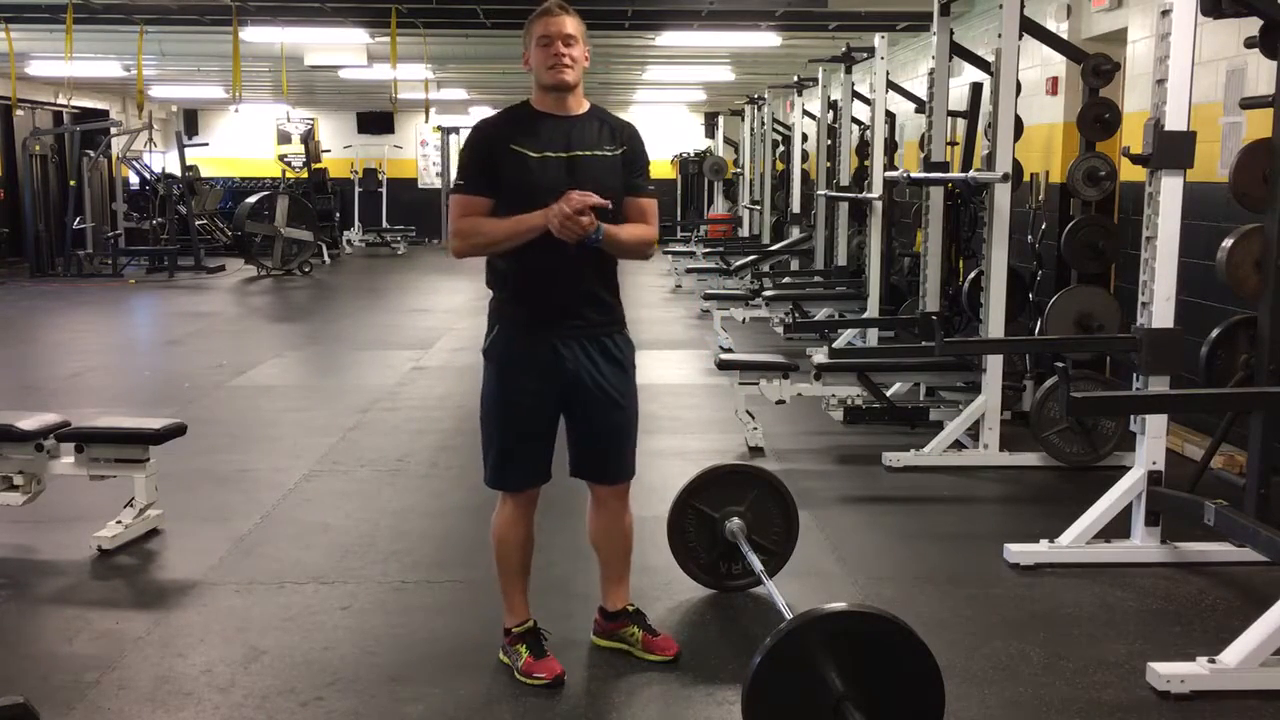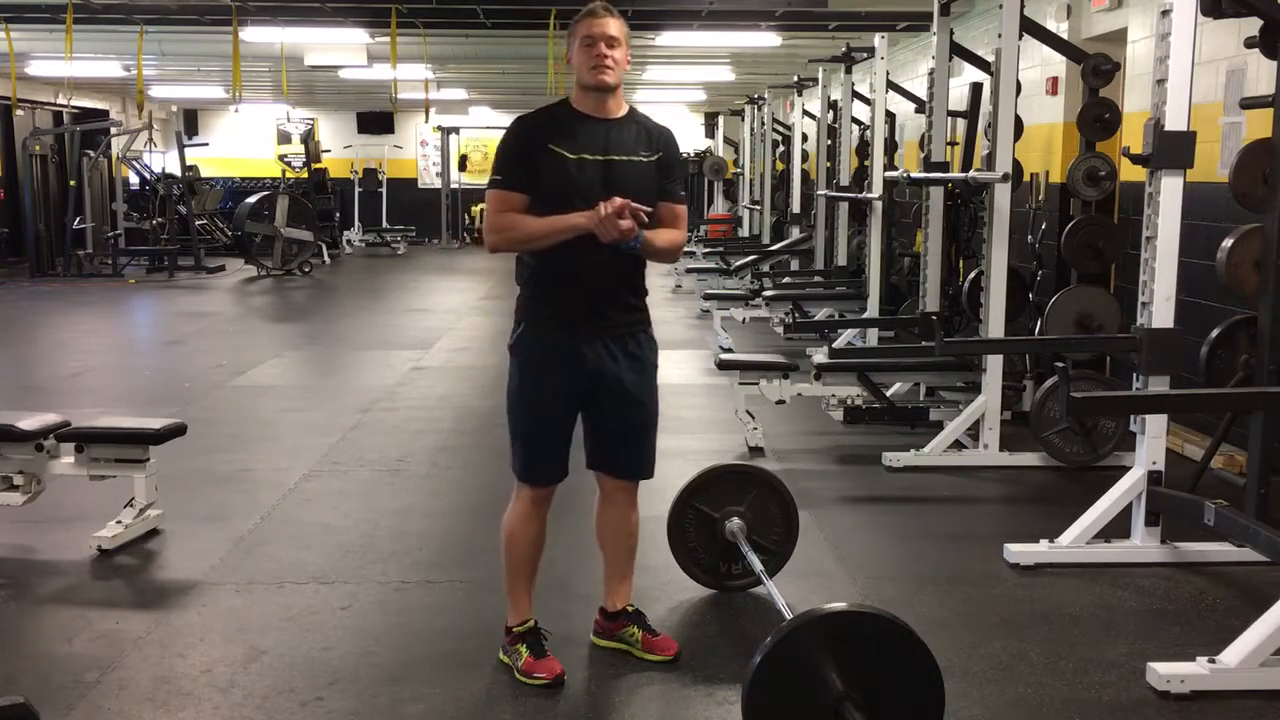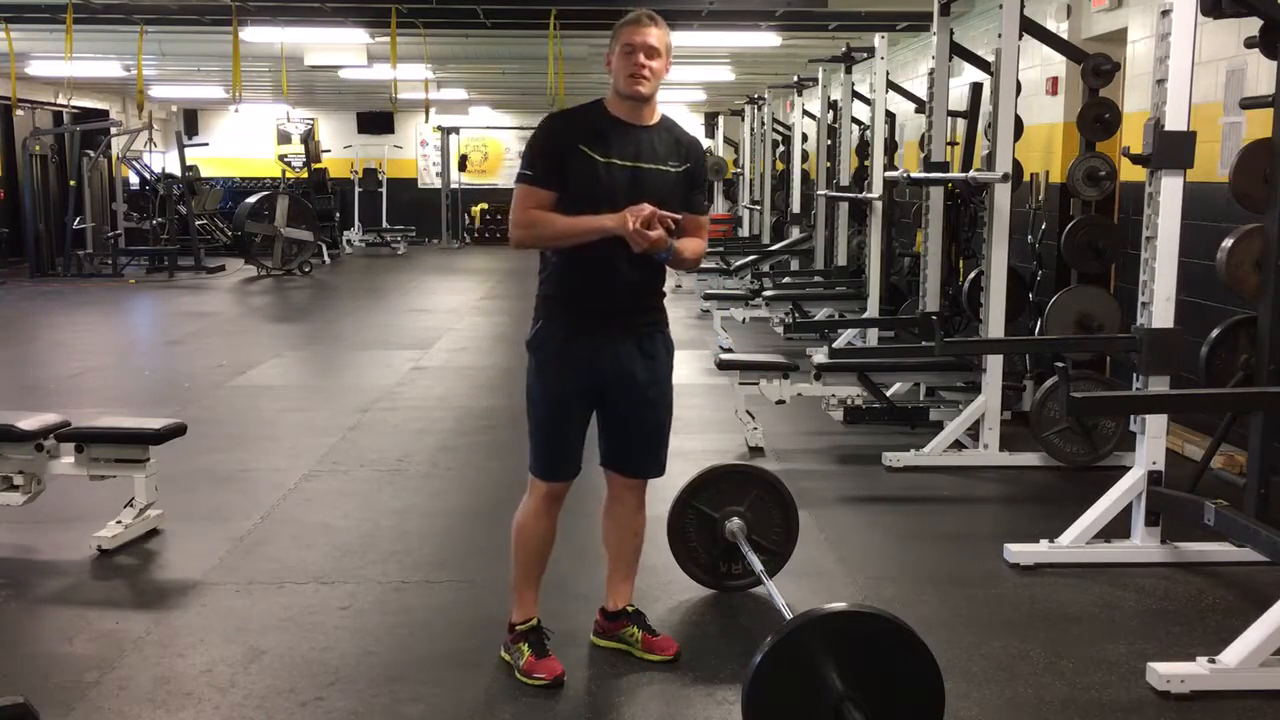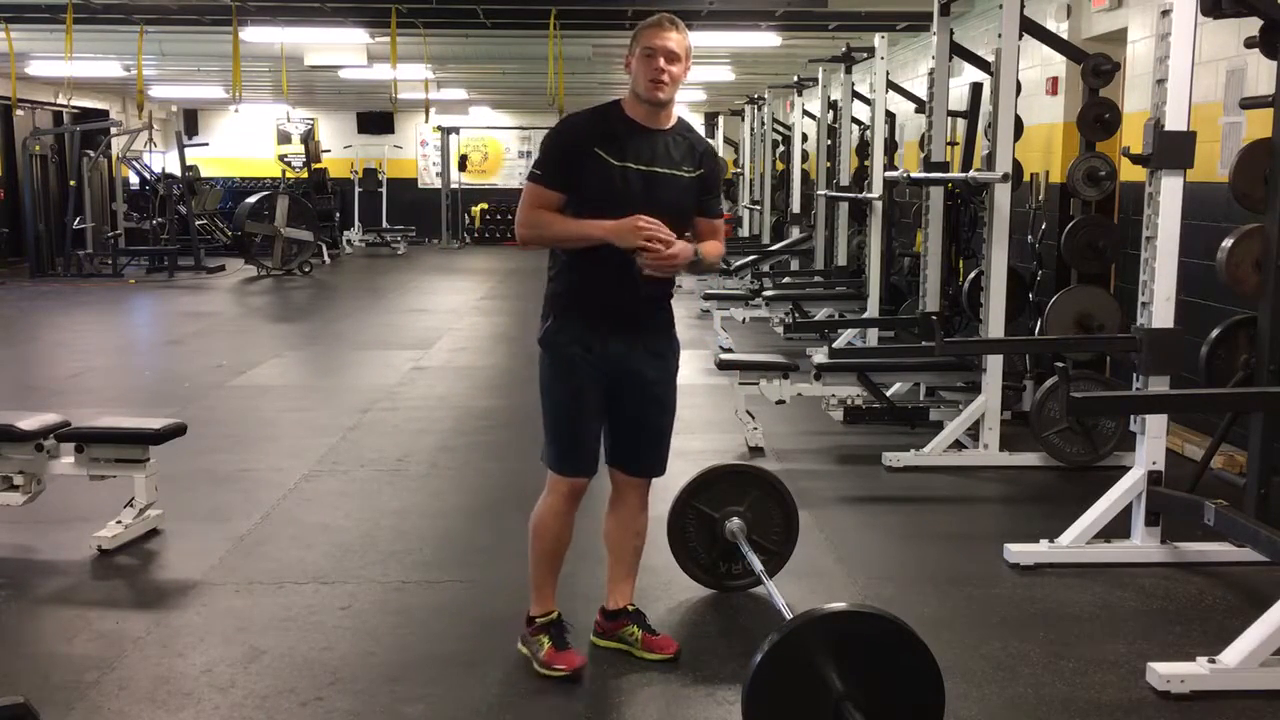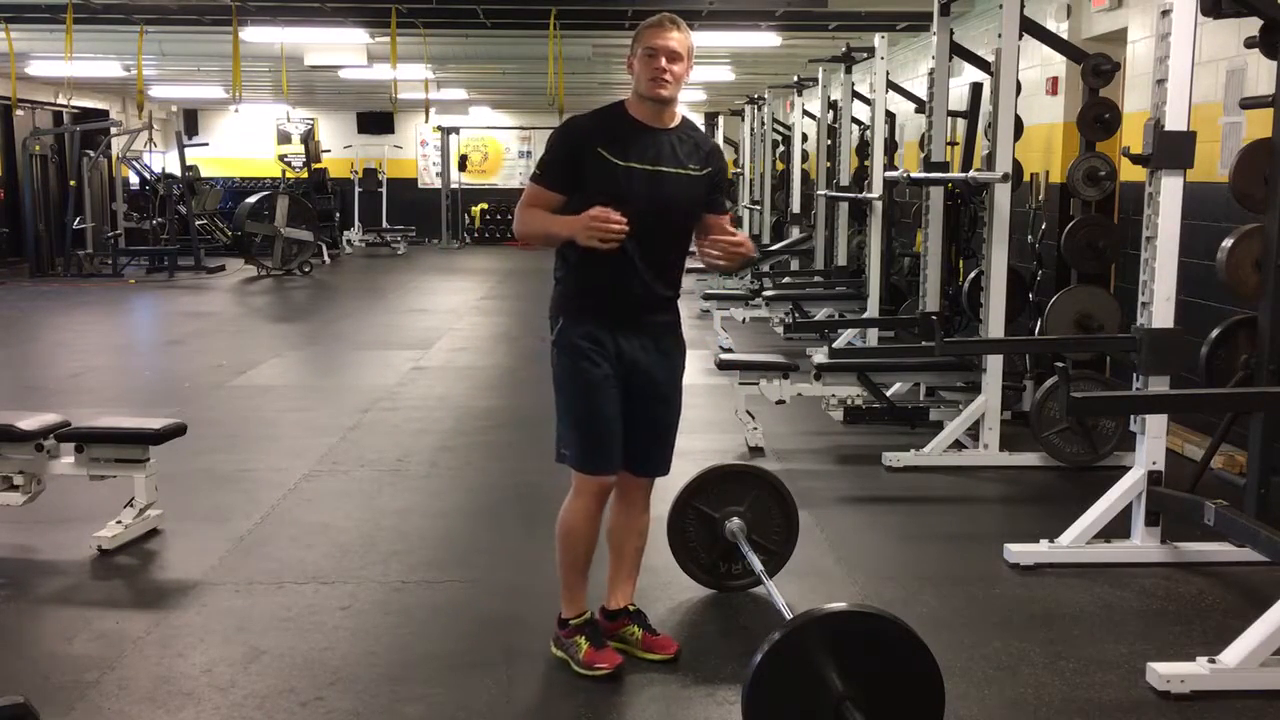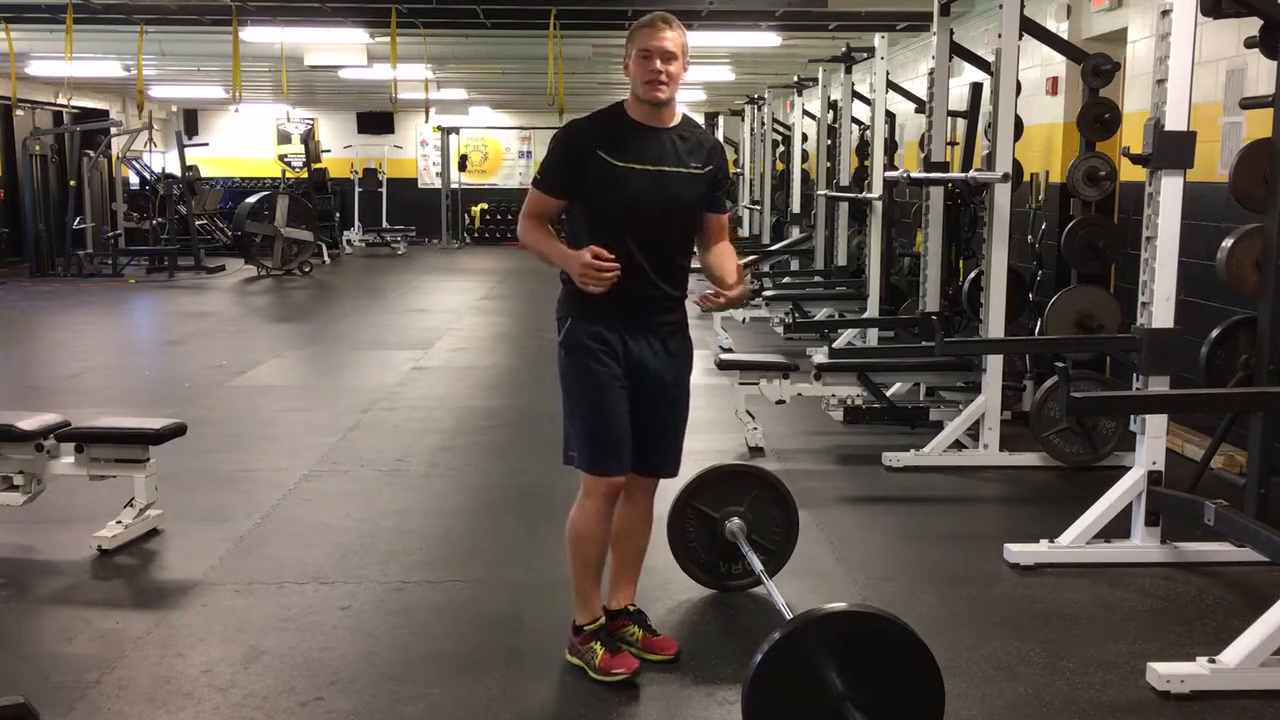
dt=0.3s
person 1, frame 1
left shoulder: (620, 137)
right shoulder: (494, 136)
left elbow: (646, 237)
right elbow: (461, 236)
left wrist: (594, 231)
right wrist: (546, 217)
left hip: (601, 336)
right hip: (522, 338)
left knee: (613, 486)
right knee: (518, 492)
left ankle: (616, 614)
right ankle: (518, 631)
person 1, frame 2
left shoulder: (657, 141)
right shoulder: (532, 134)
left elbow: (675, 238)
right elbow: (497, 231)
left wrist: (633, 237)
right wrist: (586, 219)
left hip: (626, 336)
right hip: (548, 335)
left knee: (621, 481)
right knee: (535, 486)
left ankle: (616, 614)
right ankle: (519, 630)
person 1, frame 3
left shoulder: (684, 150)
right shoulder: (563, 132)
left elbow: (696, 243)
right elbow: (522, 226)
left wrist: (663, 245)
right wrist: (615, 222)
left hip: (643, 336)
right hip: (567, 332)
left knee: (630, 481)
right knee: (549, 484)
left ankle: (617, 613)
right ankle: (522, 627)
person 1, frame 4
left shoulder: (698, 155)
right shoulder: (579, 133)
left elbow: (712, 244)
right elbow: (527, 224)
left wrist: (691, 255)
right wrist: (606, 230)
left hip: (650, 335)
right hip: (576, 328)
left knee: (634, 480)
right knee: (569, 480)
left ankle: (617, 613)
right ankle: (540, 622)
person 1, frame 5
left shoulder: (702, 154)
right shoulder: (583, 134)
left elbow: (715, 237)
right elbow: (525, 220)
left wrist: (736, 251)
right wrist: (573, 226)
left hip: (657, 332)
right hip: (586, 328)
left knee: (638, 480)
right knee: (593, 480)
left ankle: (618, 610)
right ankle: (572, 621)
person 1, frame 6
left shoulder: (704, 150)
right shoulder: (583, 138)
left elbow: (714, 237)
right elbow: (530, 223)
left wrist: (728, 279)
right wrist: (568, 259)
left hip: (665, 333)
right hip: (593, 329)
left knee: (643, 481)
right knee: (603, 480)
left ankle: (621, 611)
right ankle: (585, 628)
